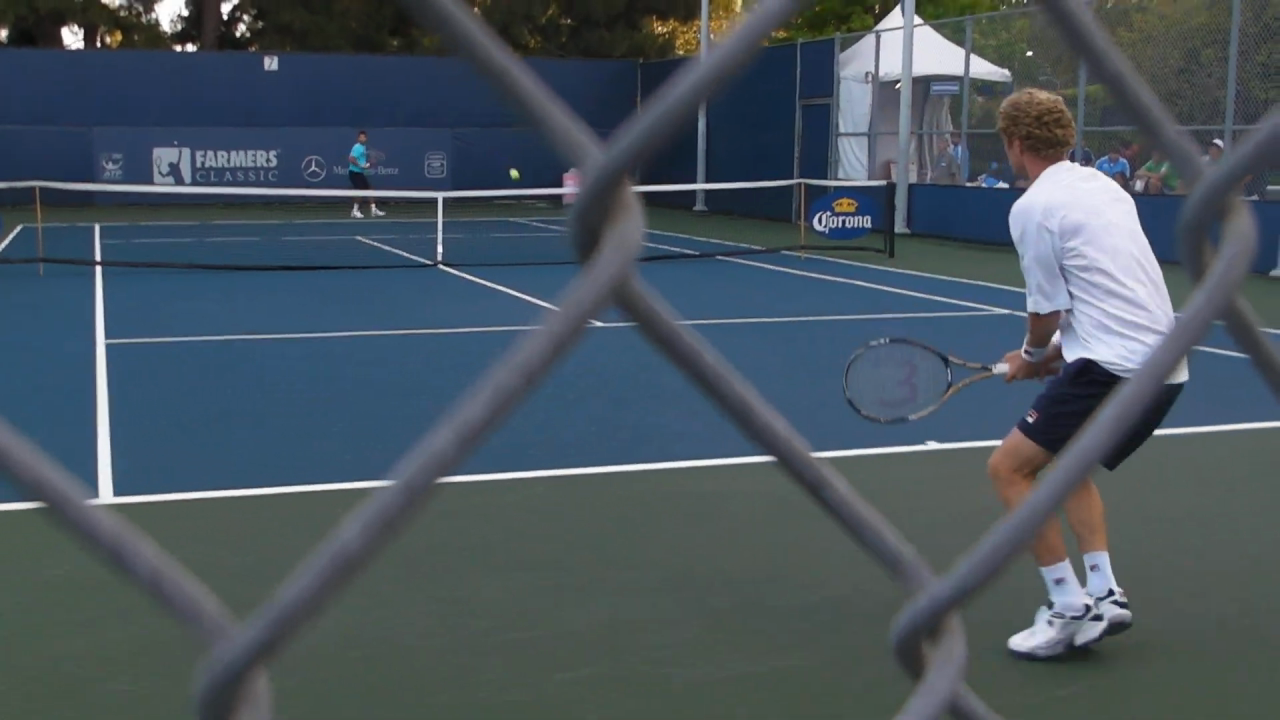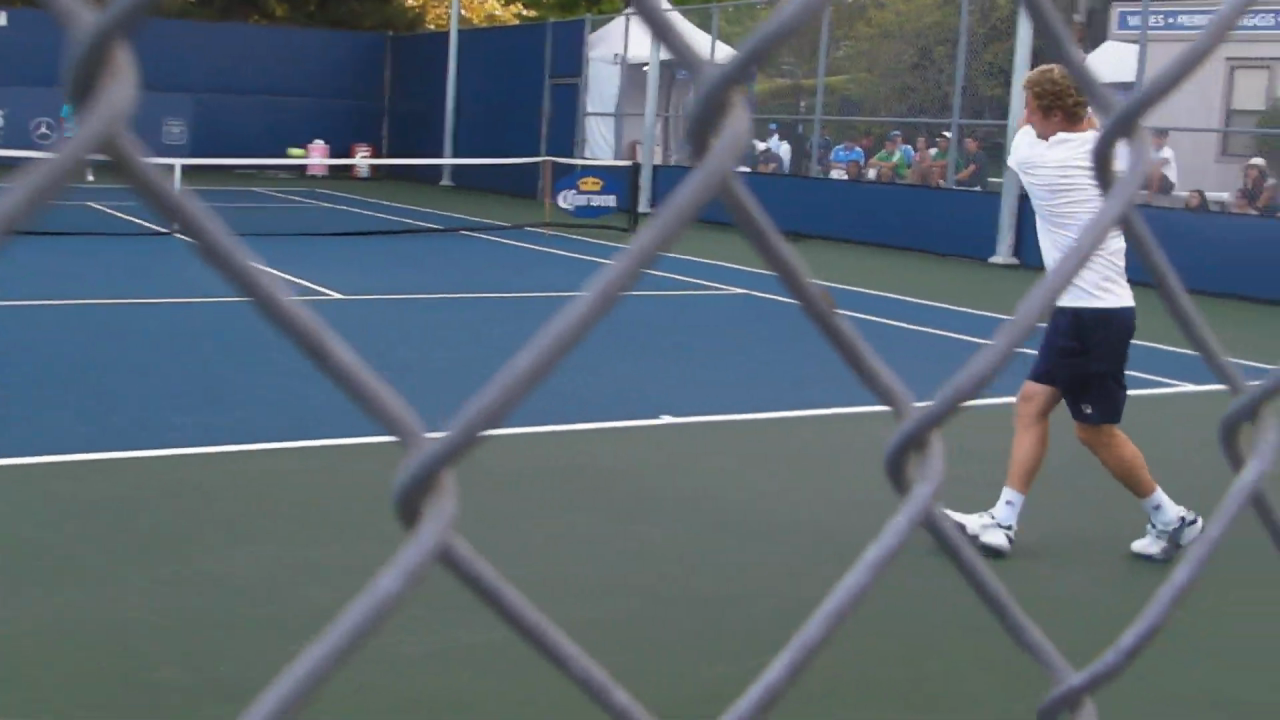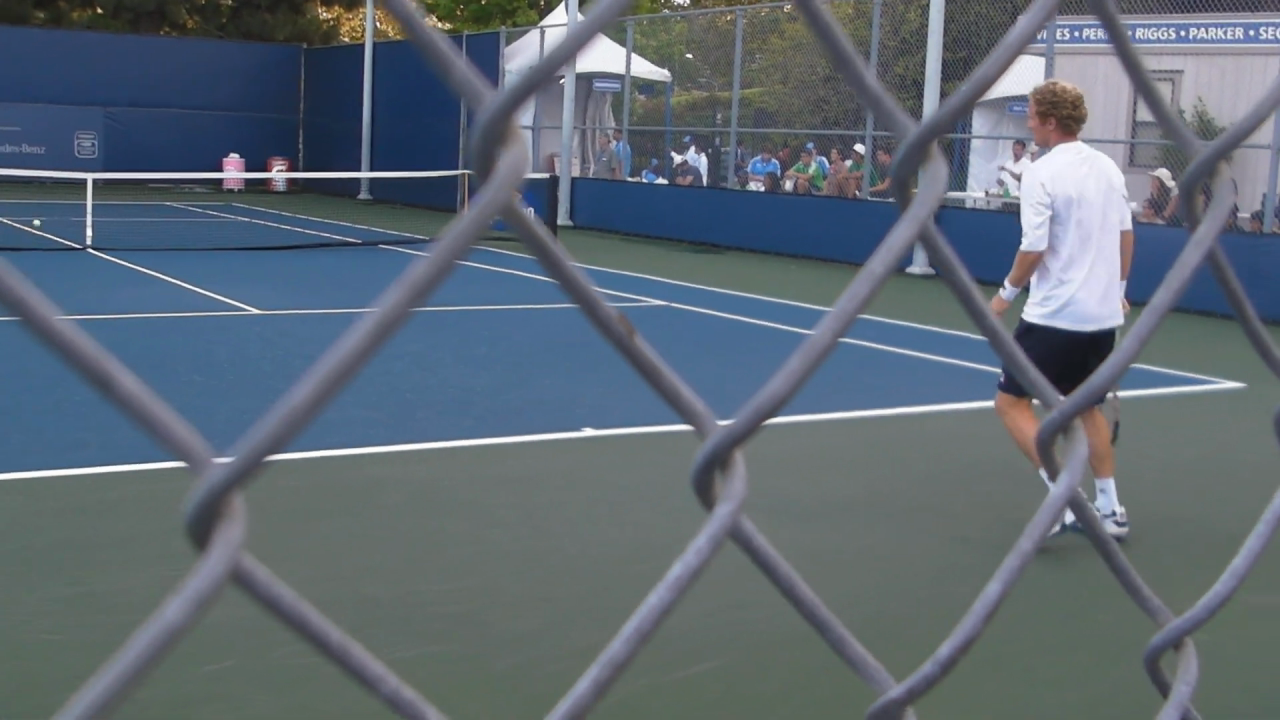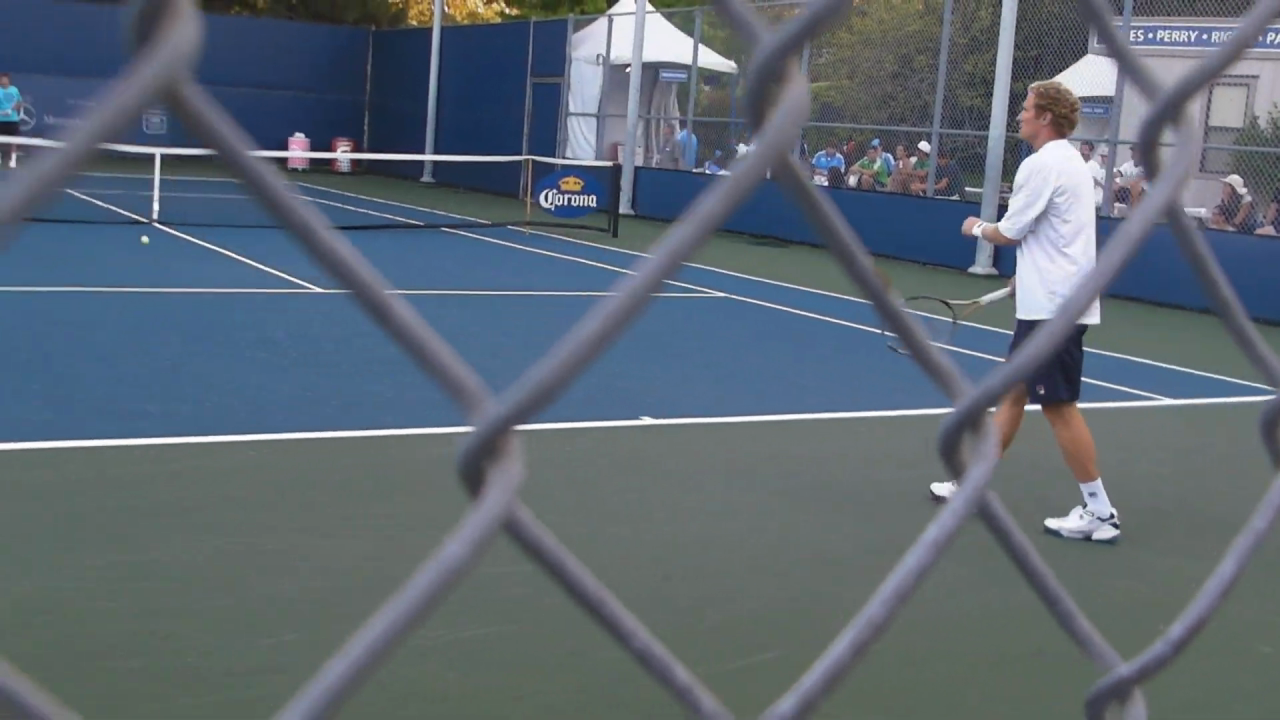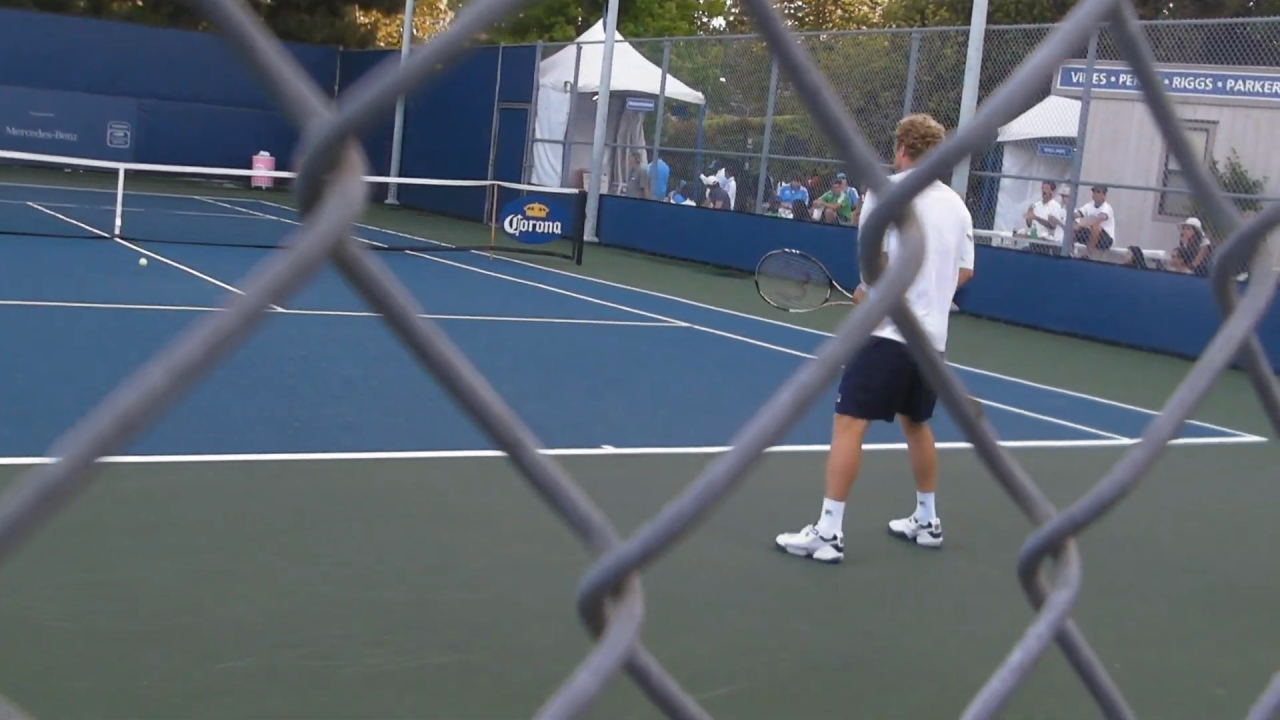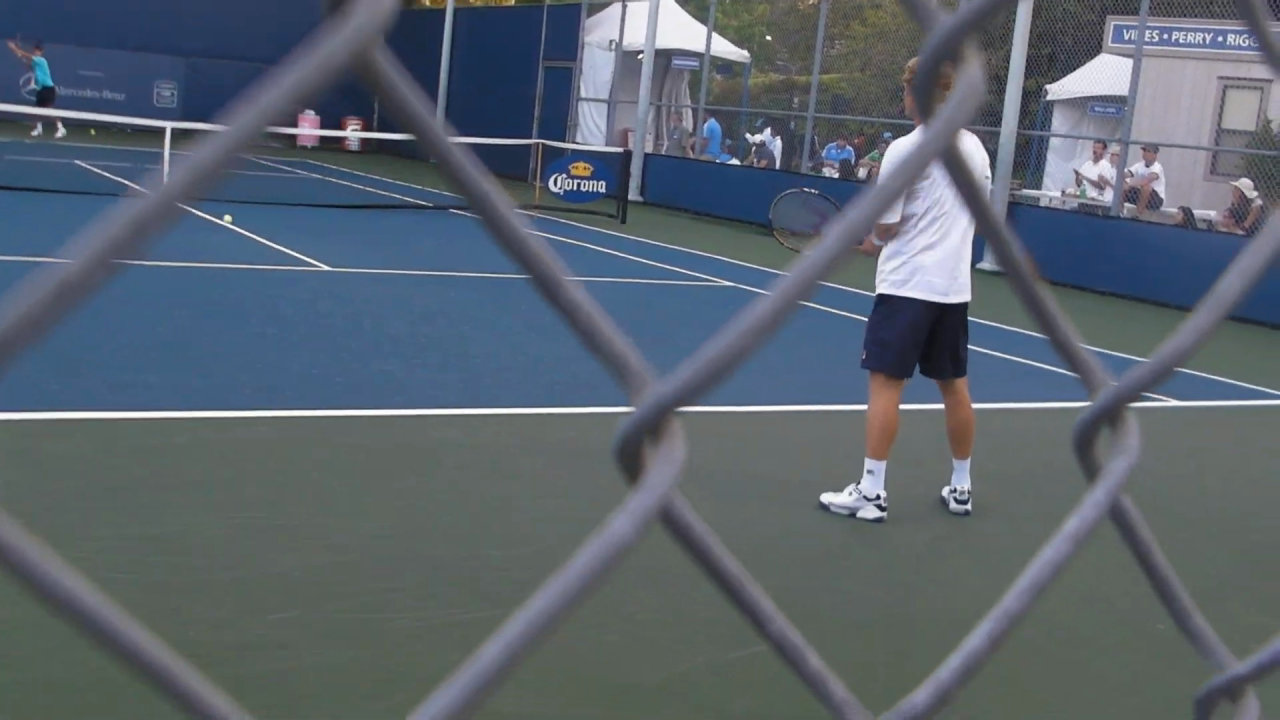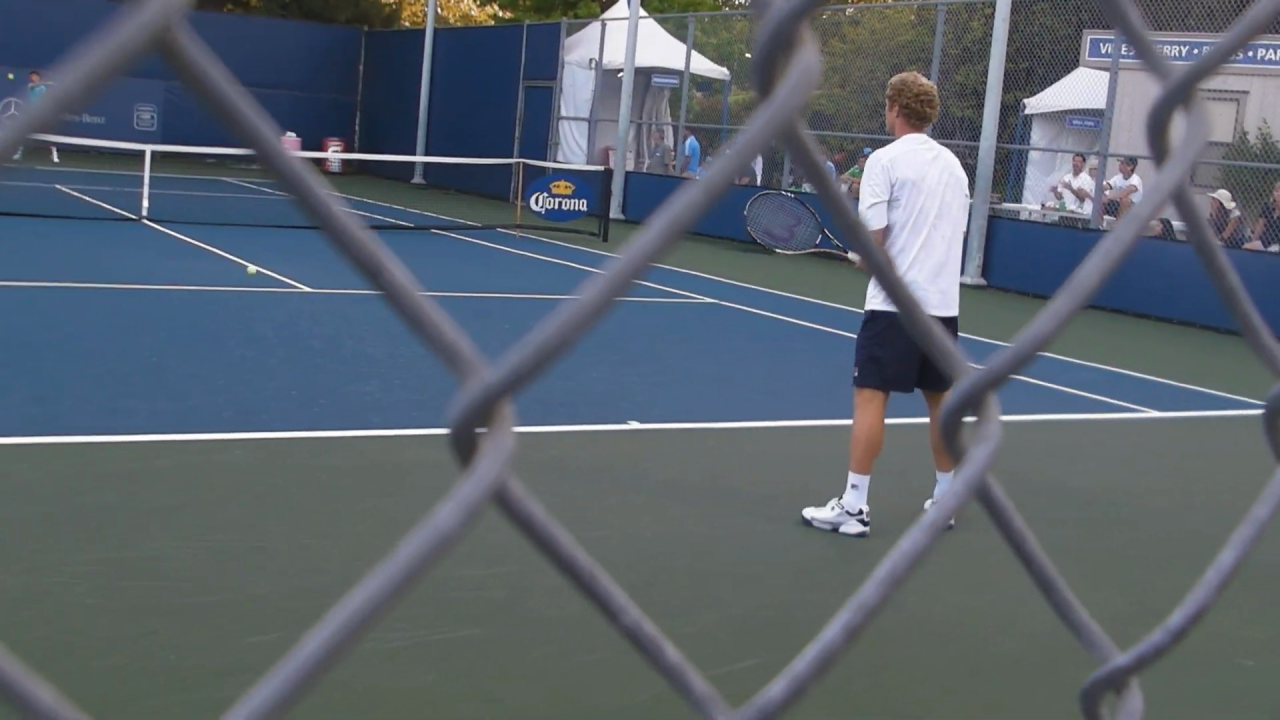
dt=0.7s
person 1, frame 1
left shoulder: (1033, 209)
right shoulder: (1099, 185)
left elbow: (1048, 310)
left wrist: (1031, 356)
right wrist: (1056, 351)
left hip: (1116, 366)
left knee: (1009, 467)
left ankle: (1072, 607)
right ankle: (1102, 593)
person 1, frame 2
left shoulder: (1034, 157)
right wrist: (1078, 98)
left hip: (1090, 312)
right hip: (1096, 306)
left knee: (1097, 431)
right knee: (1032, 403)
left ankle: (1172, 518)
right ankle: (1001, 521)
person 1, frame 3
left shoulder: (1042, 174)
right shoulder: (1108, 168)
left elbow: (1034, 250)
right elbow: (1125, 234)
left wrist: (1006, 294)
right wrist: (1115, 292)
left hip: (1054, 315)
right hip: (1102, 314)
left knee: (1011, 401)
right knee: (1088, 405)
right ankle: (1109, 509)
person 1, frame 4
left shoulder: (1041, 164)
right shoulder: (1073, 162)
left elbow: (1009, 234)
left wrist: (978, 228)
right wrist: (1027, 275)
left hip: (1051, 308)
right hip: (1051, 302)
left knee: (1060, 409)
right knee: (1013, 393)
left ankle: (1100, 513)
person 1, frame 5
right shoulder: (956, 204)
right elbow: (961, 271)
left wrist: (870, 290)
left hip: (887, 328)
right hip: (931, 334)
left knee: (849, 424)
right knee: (916, 425)
left ankle: (829, 532)
right ankle: (926, 520)
person 1, frame 6
left shoulder: (905, 150)
right shoulder: (975, 147)
left elbow: (887, 225)
right elbow: (979, 215)
left wrist: (874, 241)
left hip: (906, 284)
right hip: (953, 286)
left knee: (885, 382)
right knee: (955, 386)
left ankle: (871, 492)
right ankle: (961, 487)
person 1, frame 7
left shoulder: (885, 159)
right shoulder: (953, 164)
left elbow: (874, 233)
left wrist: (867, 260)
left hip: (896, 301)
right hip: (944, 300)
left knee: (870, 397)
right knee: (939, 398)
left ankle: (854, 506)
right ankle: (944, 499)
